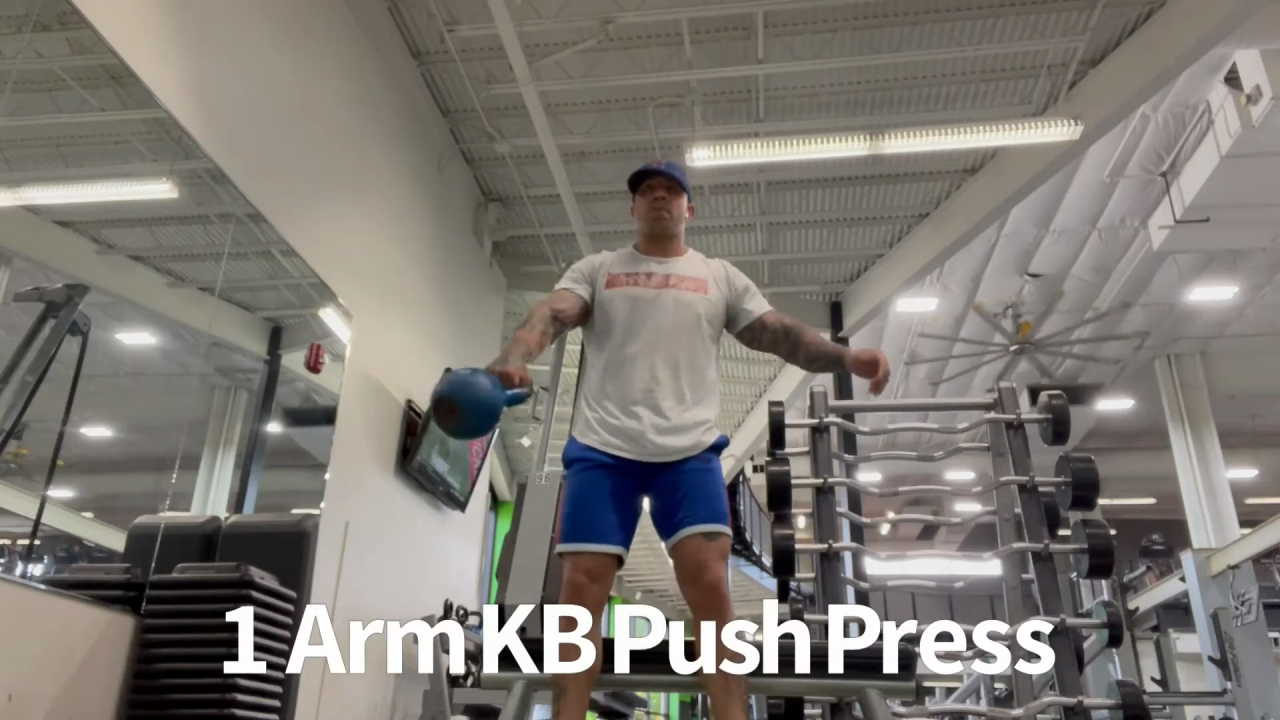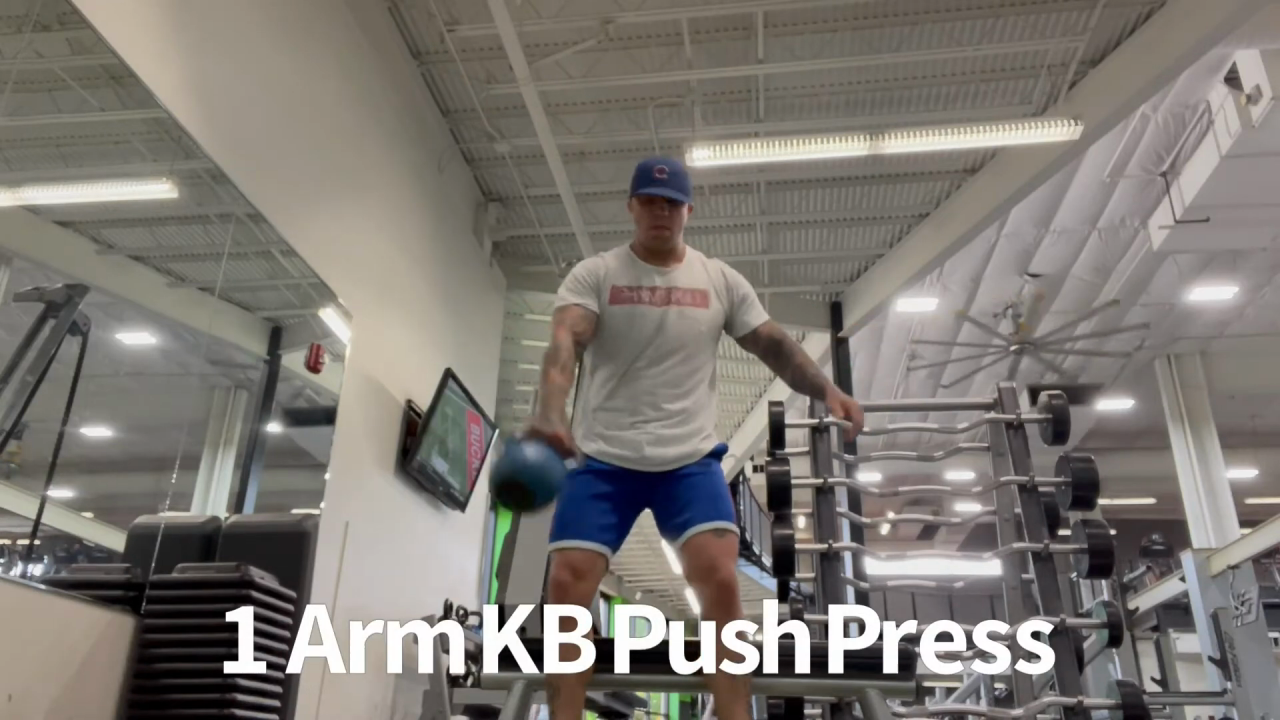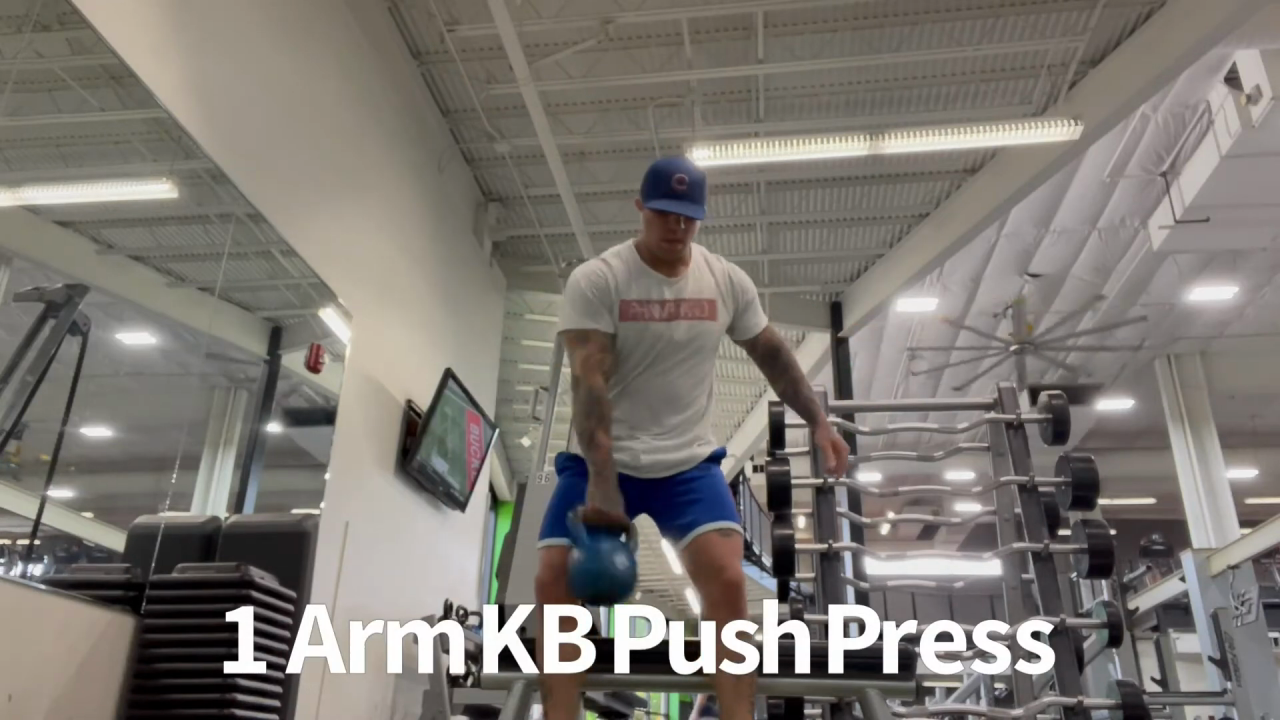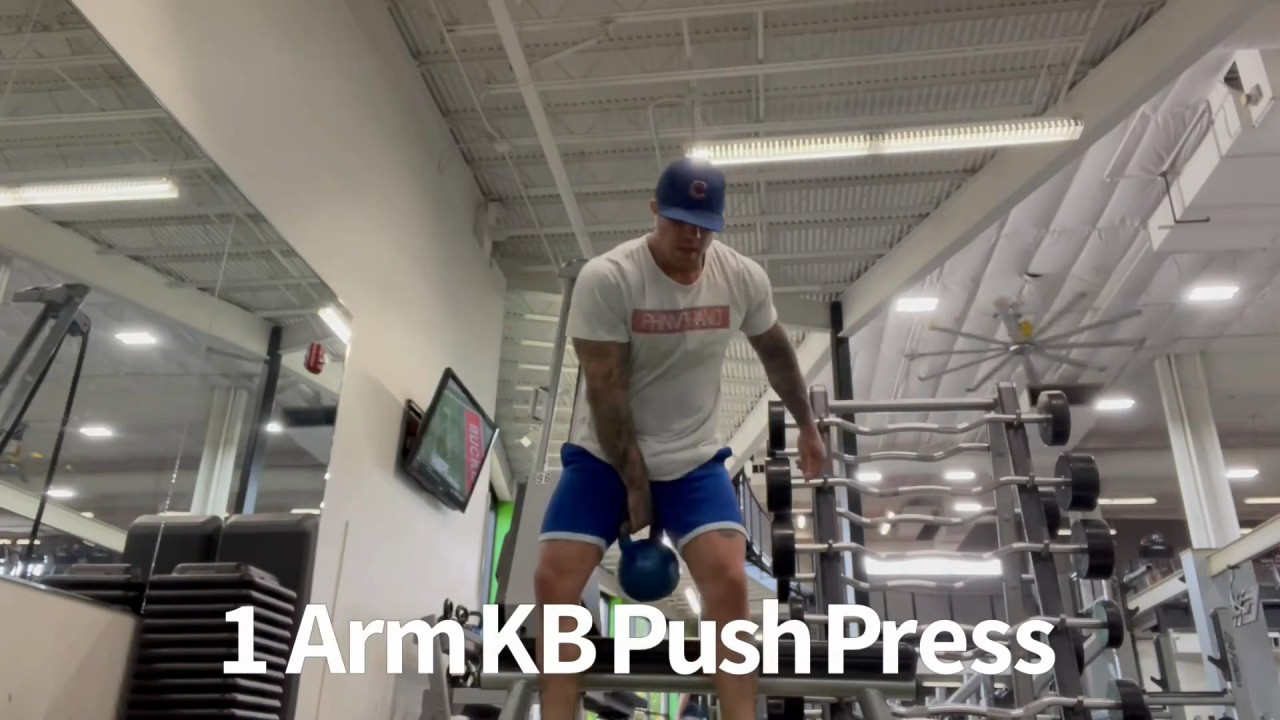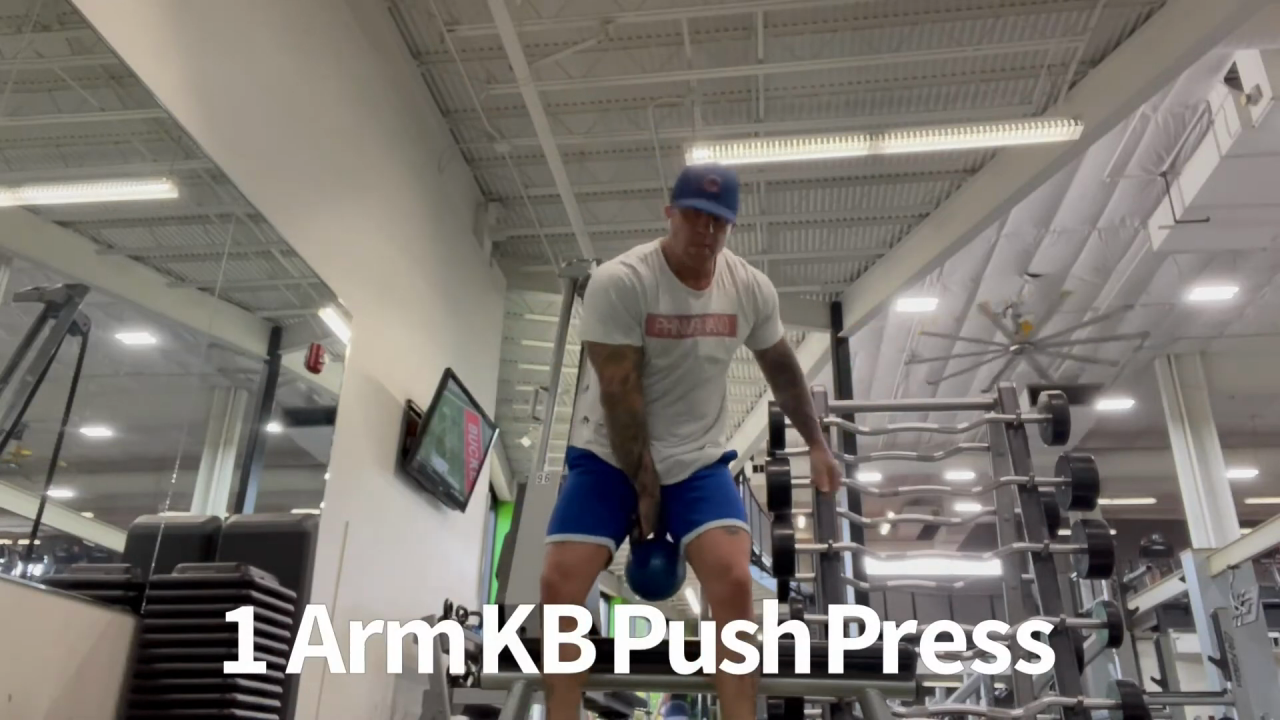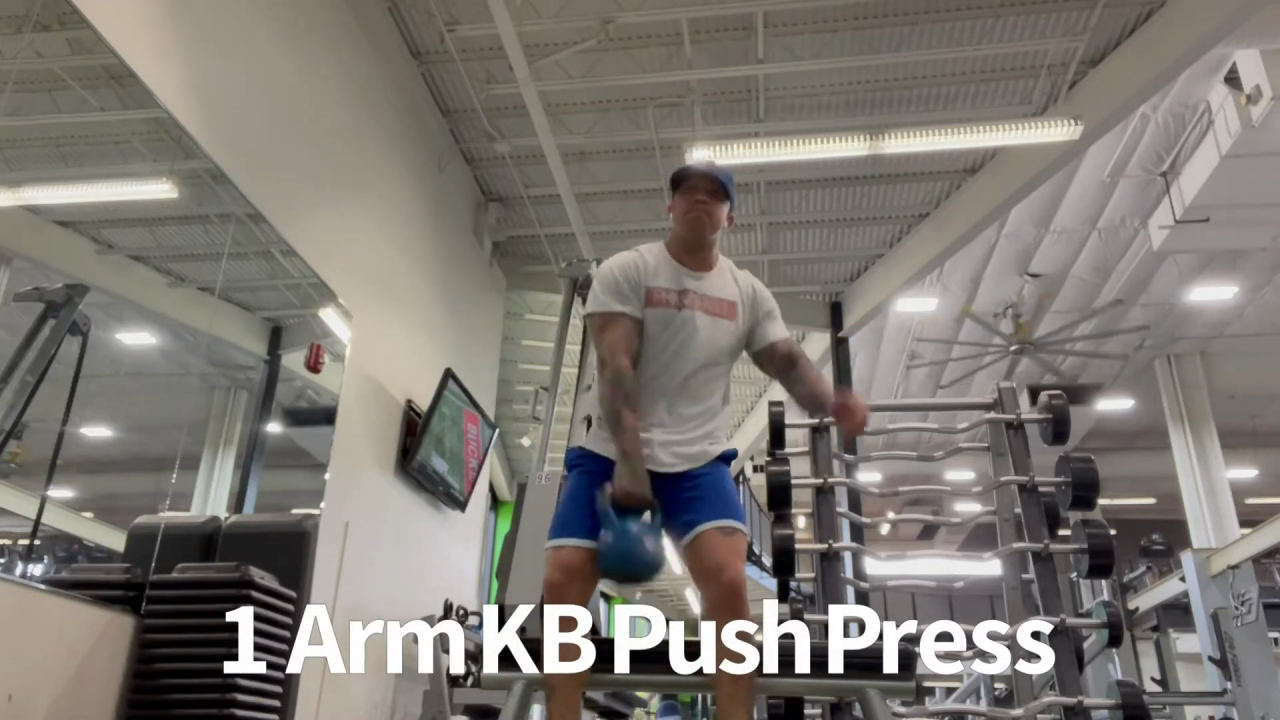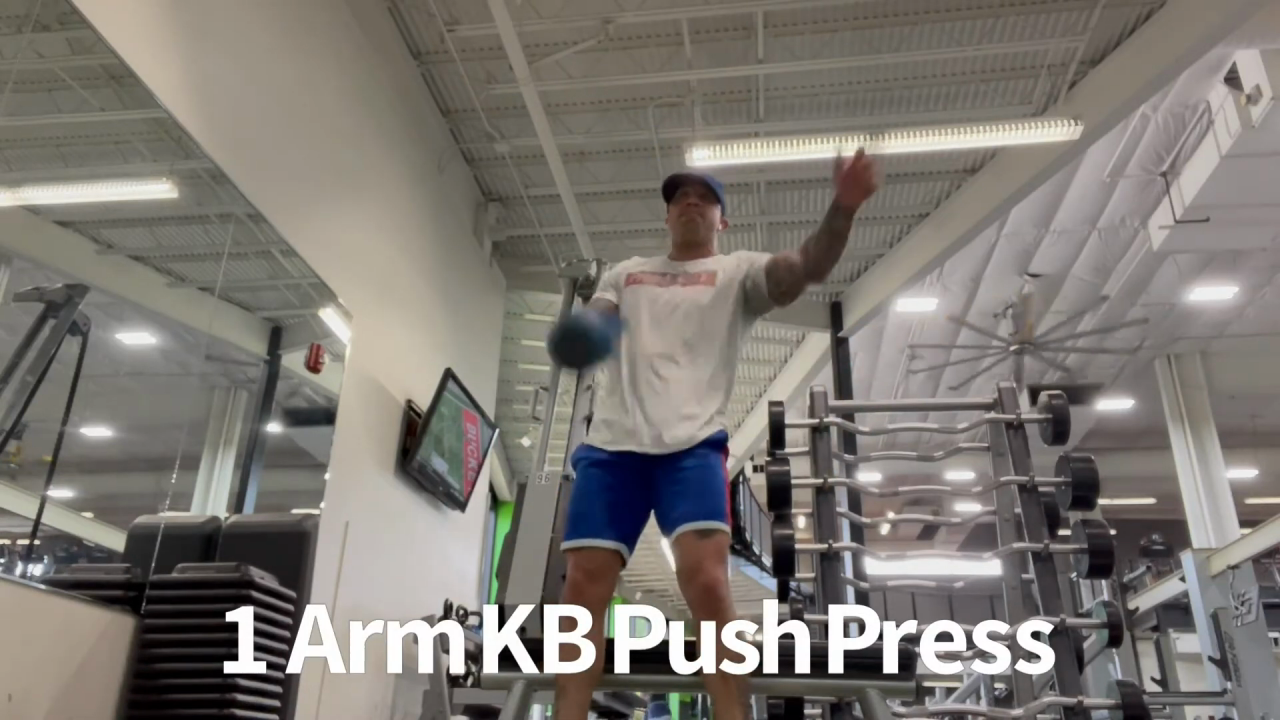
dt=0.2s
person 1, frame 1
left shoulder: (721, 278)
right shoulder: (595, 269)
left elbow: (780, 335)
right elbow: (549, 317)
left wrist: (847, 356)
right wrist: (512, 358)
left hip: (689, 451)
right hip: (603, 449)
left knee: (709, 587)
right knee: (581, 588)
person 1, frame 2
left shoulder: (722, 281)
right shoulder: (592, 275)
left elbow: (774, 345)
right elbow: (566, 344)
left wrist: (828, 392)
right wrist: (550, 413)
left hip: (689, 458)
right hip: (603, 458)
left knee: (720, 584)
right knee: (567, 586)
person 1, frame 3
left shoulder: (728, 281)
right shoulder: (595, 279)
left elbow: (772, 354)
right elbow: (589, 381)
left wrist: (817, 421)
right wrist: (601, 480)
left hip: (689, 463)
right hip: (602, 460)
left knee: (727, 583)
right knee: (555, 585)
person 1, frame 4
left shoulder: (745, 277)
right shoulder: (606, 279)
left elbow: (776, 350)
right elbow: (607, 393)
left wrist: (807, 427)
right wrist: (635, 487)
left hip: (695, 461)
right hip: (605, 457)
left knee: (728, 583)
right knee: (555, 584)
person 1, frame 5
left shoulder: (752, 288)
right shoulder: (618, 282)
left elbow: (781, 366)
right elbow: (620, 399)
left wrist: (817, 442)
right wrist: (645, 493)
left hip: (698, 463)
right hip: (610, 459)
left knee: (733, 582)
right knee: (561, 583)
person 1, frame 6
left shoulder: (746, 291)
right shoulder: (624, 271)
left elbow: (788, 363)
right elbow: (615, 368)
left wrist: (832, 402)
right wrist: (629, 463)
left hip: (699, 460)
right hip: (606, 455)
left knee: (728, 583)
right knee: (561, 587)
person 1, frame 7
left shoulder: (741, 274)
right shoulder: (625, 274)
left elbow: (807, 266)
right elbow: (573, 344)
left wrist: (844, 206)
right wrist: (584, 329)
left hip: (691, 446)
right hip: (611, 446)
left knee: (706, 583)
right knee: (584, 589)
